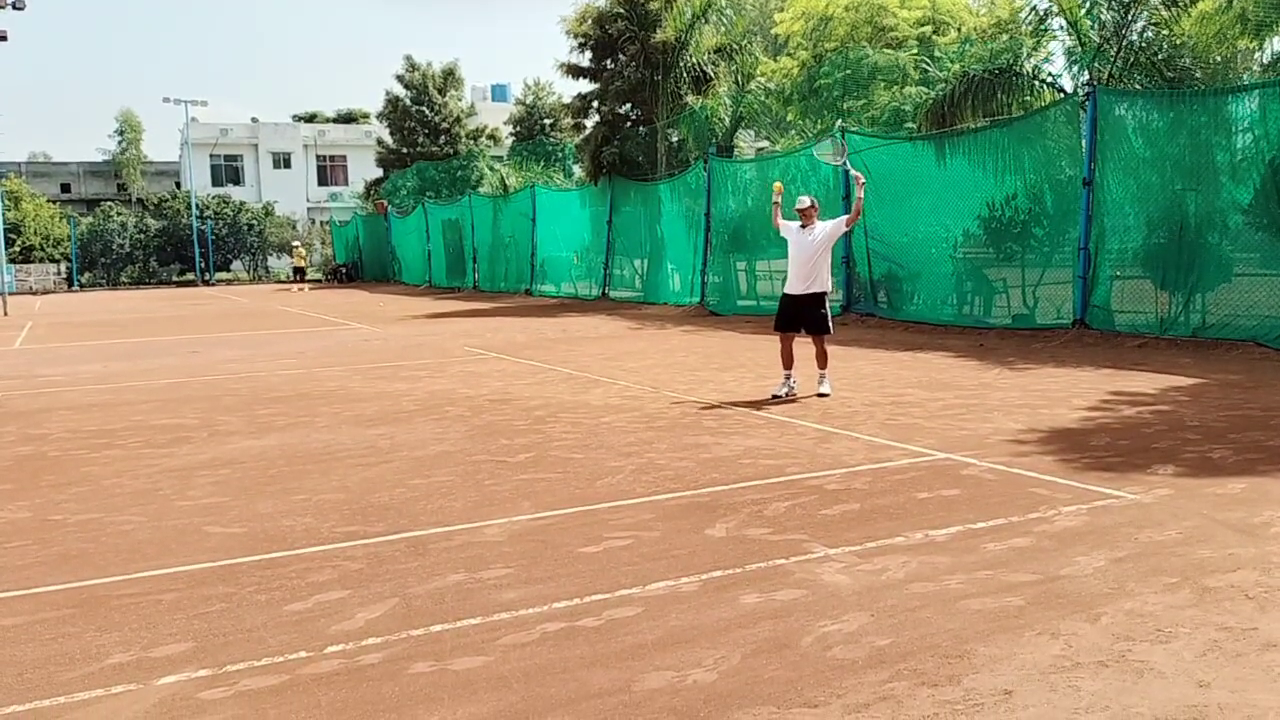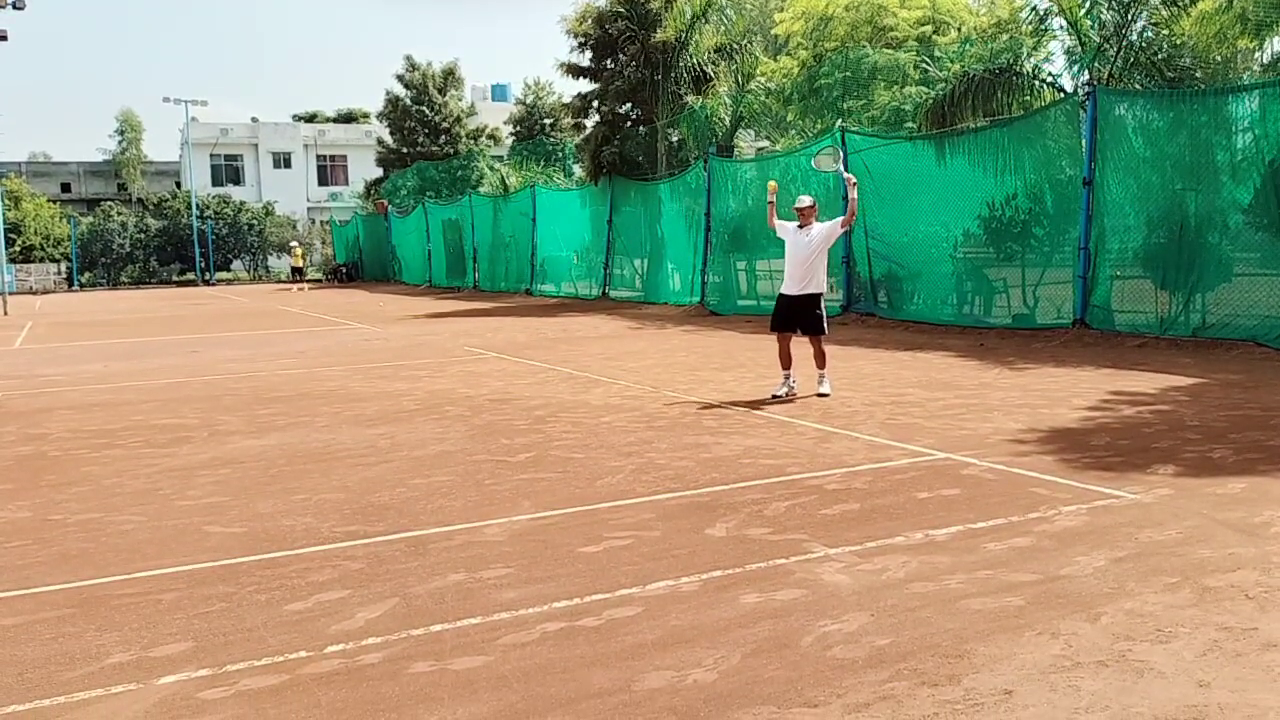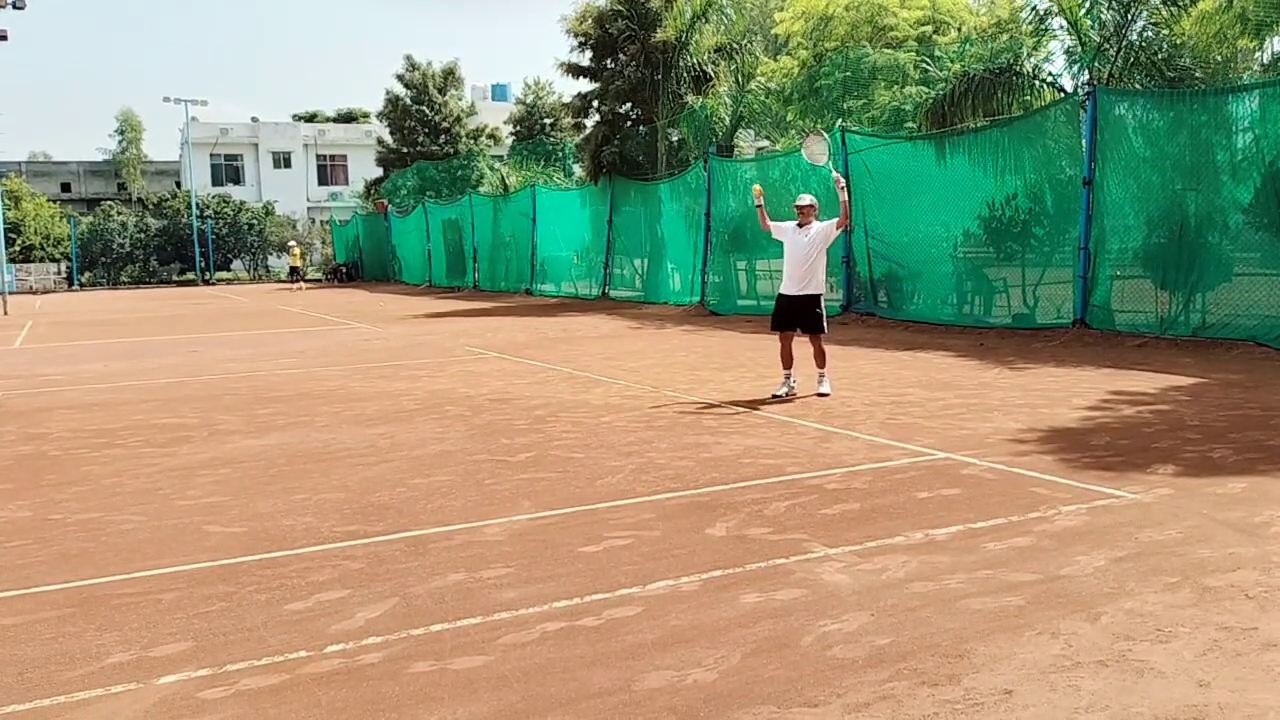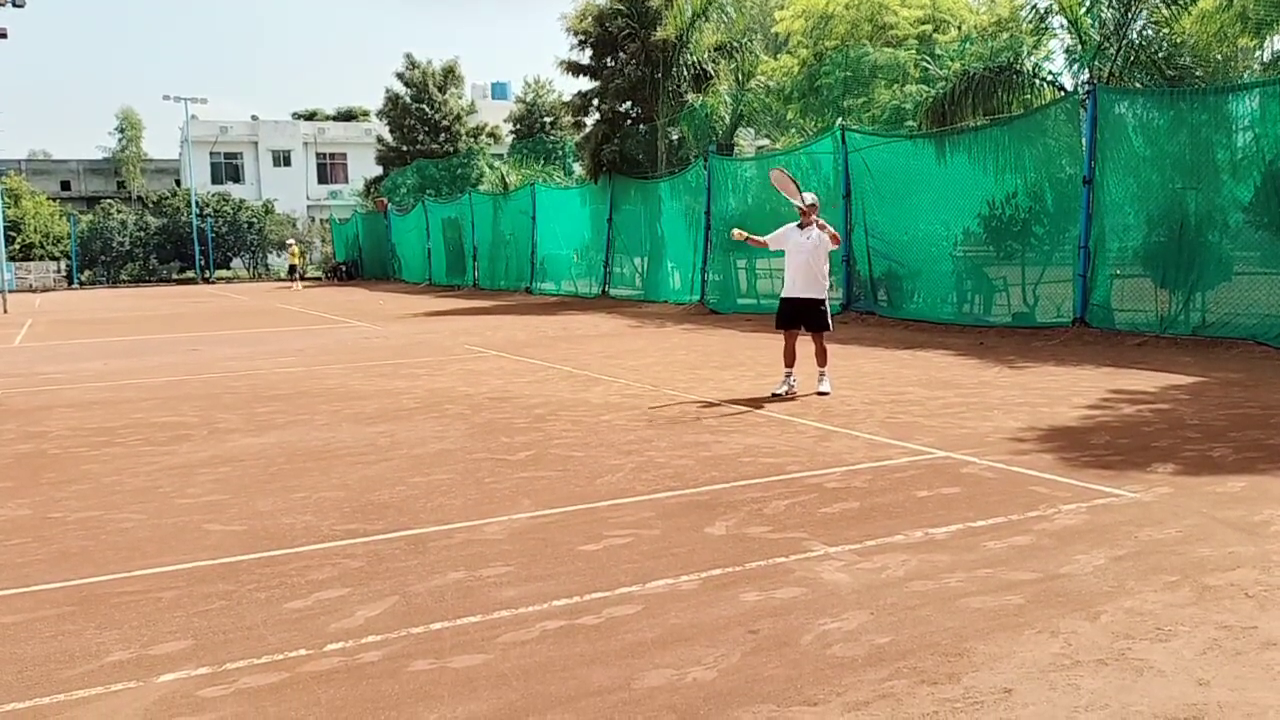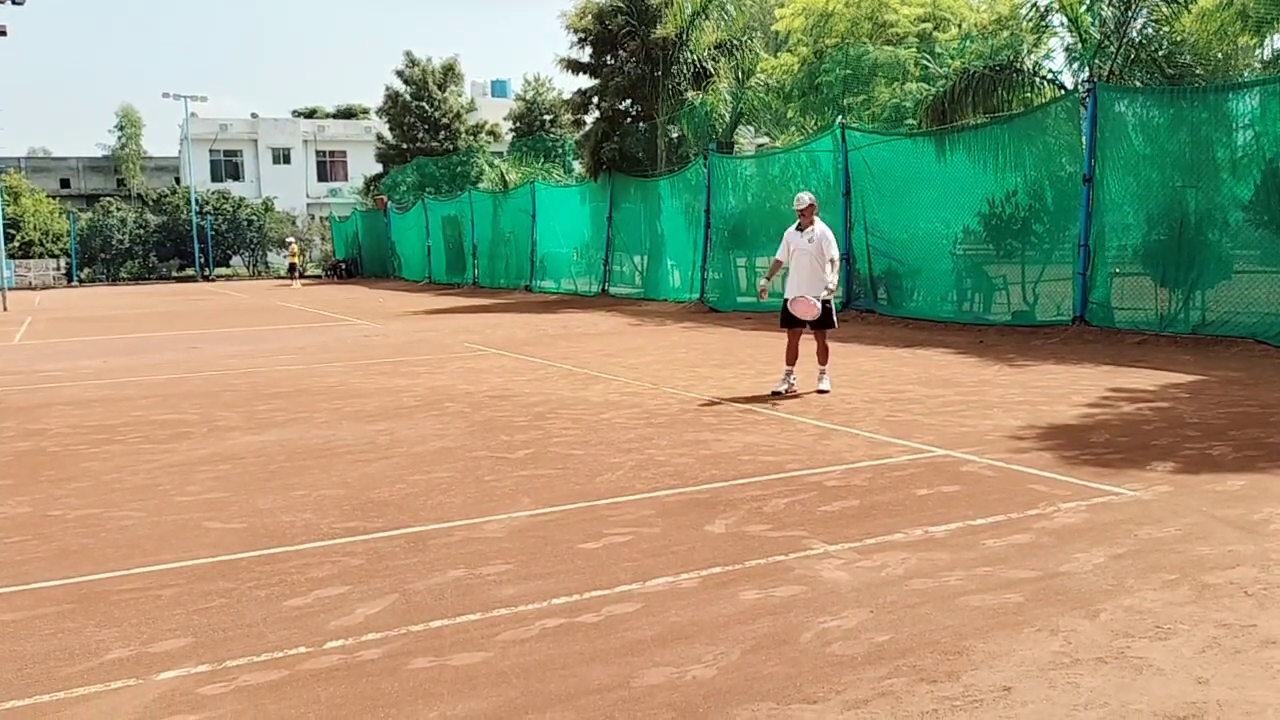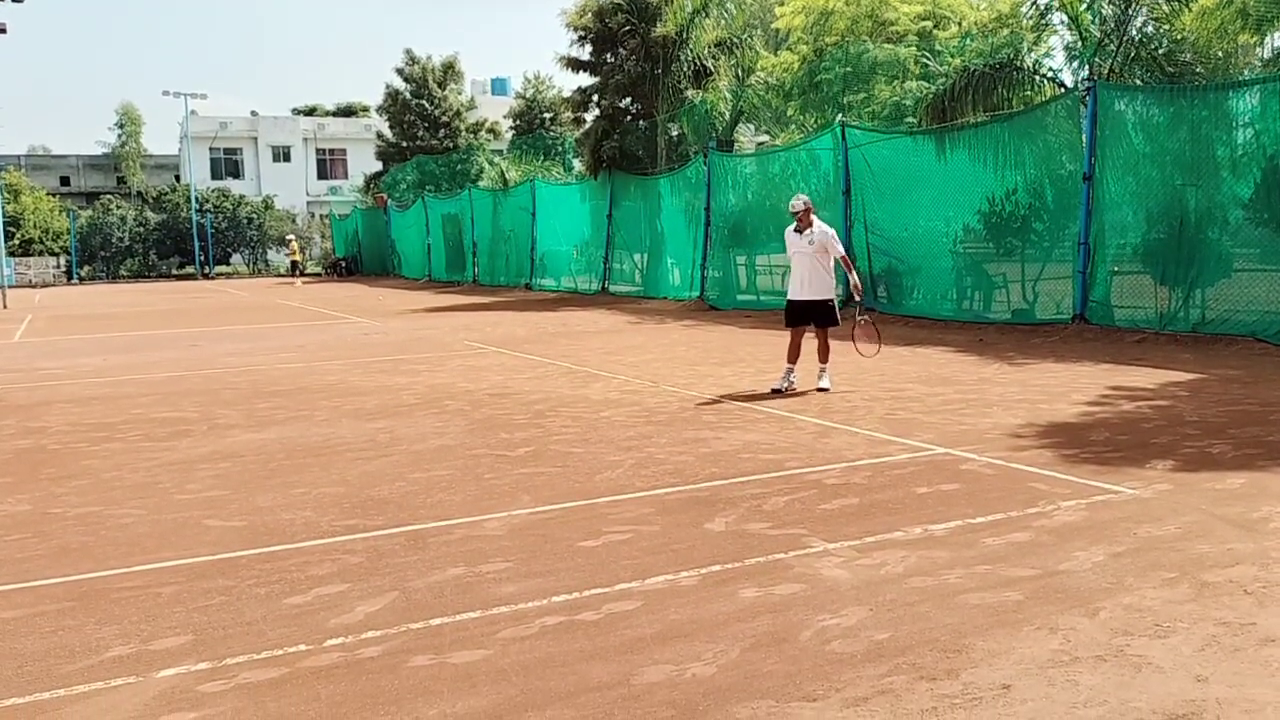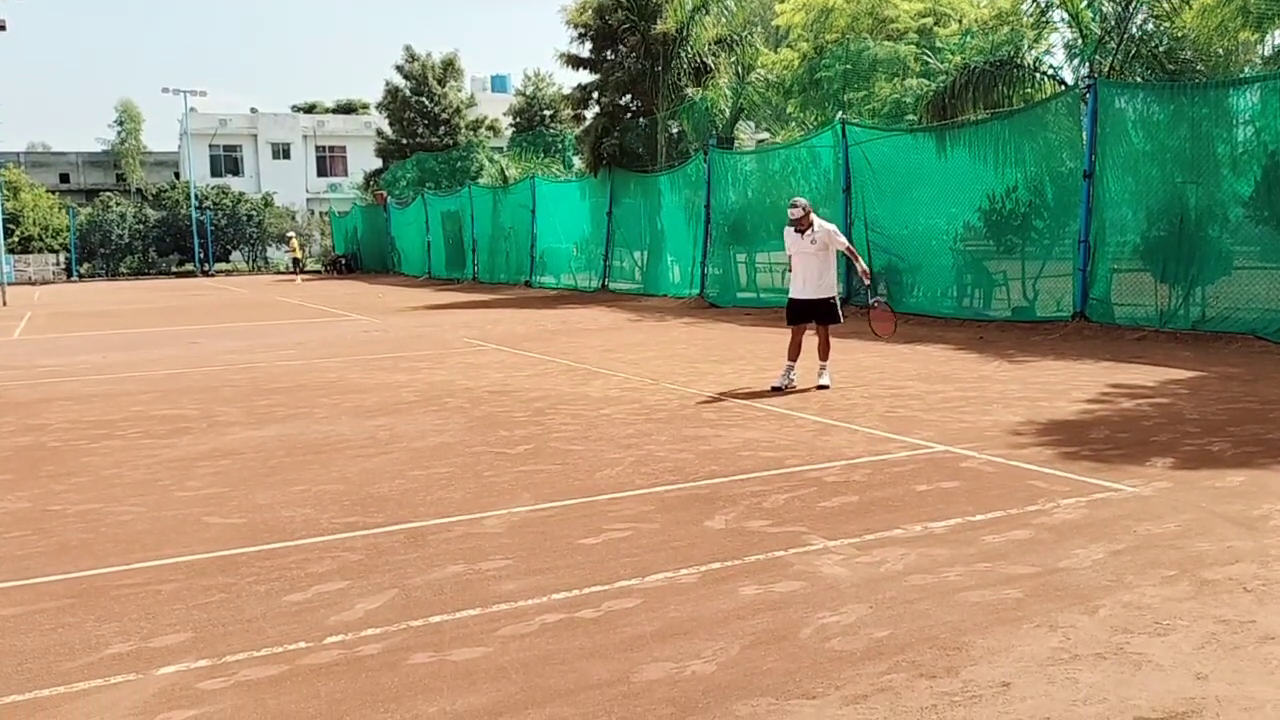
dt=0.2s
person 1, frame 1
left shoulder: (827, 229)
right shoulder: (792, 229)
left elbow: (854, 215)
right elbow: (776, 222)
left wrist: (859, 188)
right wrist: (777, 198)
left hip: (815, 294)
right hip: (791, 294)
left knee: (819, 341)
right knee: (785, 339)
left ankle: (823, 380)
right ankle: (788, 382)
person 1, frame 2
left shoulder: (825, 230)
right shoulder: (790, 229)
left elbow: (850, 216)
right elbow: (772, 222)
left wrist: (852, 189)
right wrist: (772, 197)
left hip: (811, 295)
right hip: (787, 294)
left knee: (816, 341)
right knee: (783, 340)
left ankle: (823, 380)
right ankle: (788, 382)
person 1, frame 3
left shoulder: (823, 230)
right shoulder: (788, 228)
left elbow: (845, 219)
right elbow: (765, 225)
left wrist: (842, 191)
right wrist: (759, 201)
left hip: (811, 295)
right hip: (787, 294)
left knee: (816, 340)
right knee: (785, 339)
left ankle: (823, 379)
right ankle: (788, 381)
person 1, frame 4
left shoulder: (821, 232)
right shoulder: (788, 230)
left elbow: (837, 241)
right elbow: (764, 242)
left wrist: (825, 226)
right wrist: (745, 236)
left hip: (814, 295)
right hip: (790, 295)
left knee: (818, 339)
right knee: (789, 339)
left ankle: (823, 378)
right ankle: (789, 380)
person 1, frame 5
left shoulder: (823, 232)
right shoulder: (791, 232)
left elbow: (834, 259)
right elbow: (779, 260)
left wrist: (833, 280)
right wrist: (766, 280)
left hip: (818, 295)
right hip: (794, 295)
left knee: (820, 337)
right knee: (792, 337)
left ankle: (823, 376)
right ankle: (789, 378)
person 1, frame 6
left shoulder: (825, 232)
right shoulder: (789, 232)
left elbow: (842, 256)
left wrist: (853, 277)
left hip: (821, 295)
right hip: (797, 295)
left knee: (822, 335)
right knee: (795, 336)
left ankle: (823, 374)
right ankle: (788, 376)
person 1, frame 7
left shoulder: (826, 230)
right shoulder: (788, 231)
left elbow: (846, 246)
left wrist: (860, 264)
right wrist: (791, 273)
left hip: (823, 293)
right hip: (798, 293)
left knee: (823, 333)
right knee: (796, 333)
left ankle: (823, 372)
right ankle: (789, 373)
